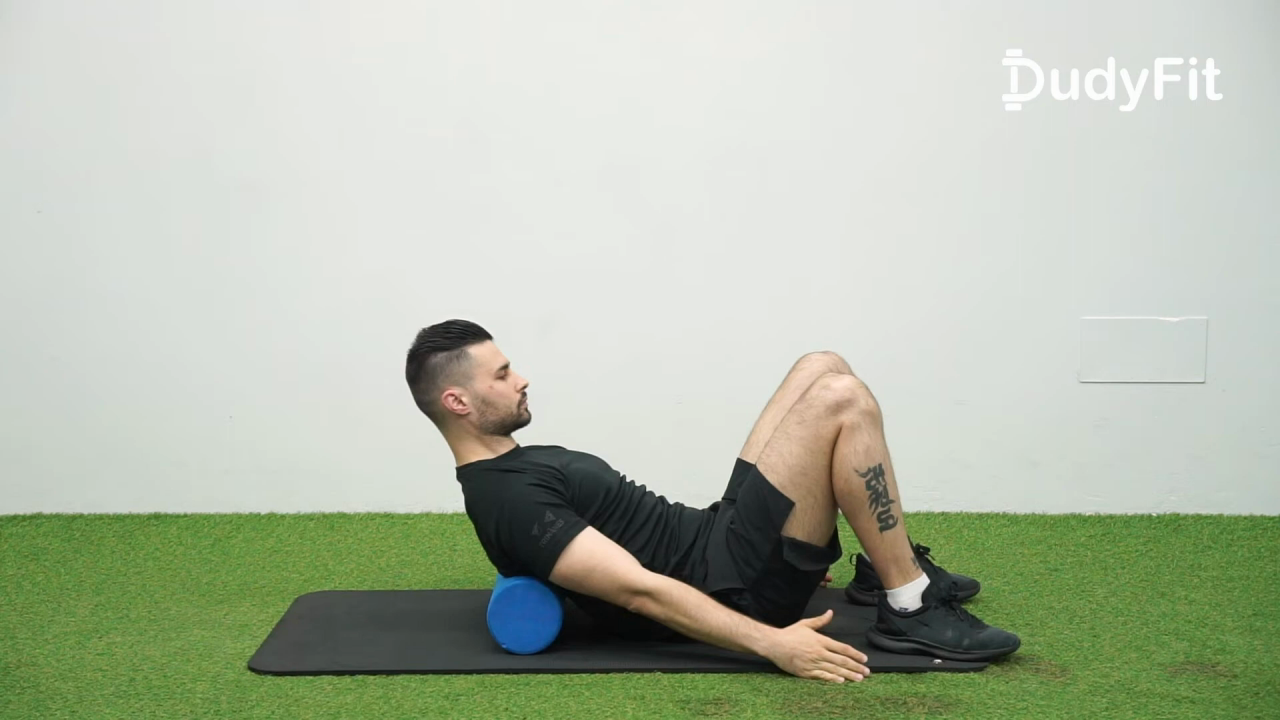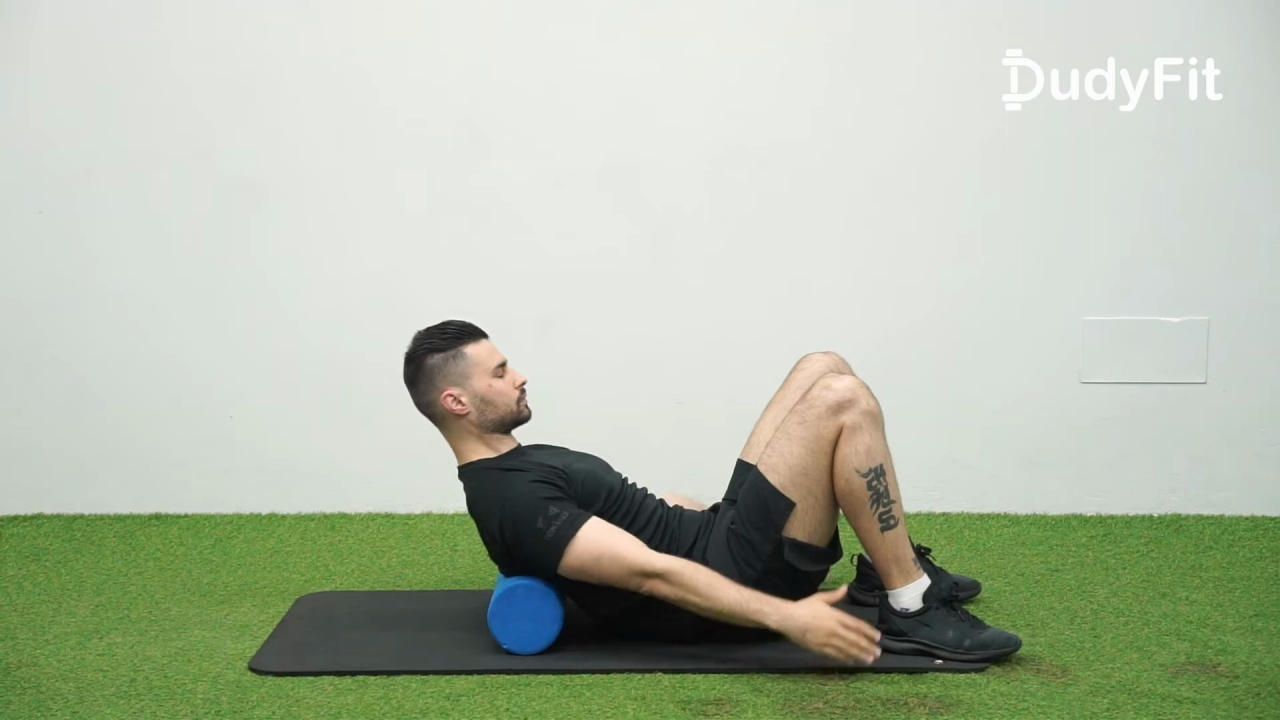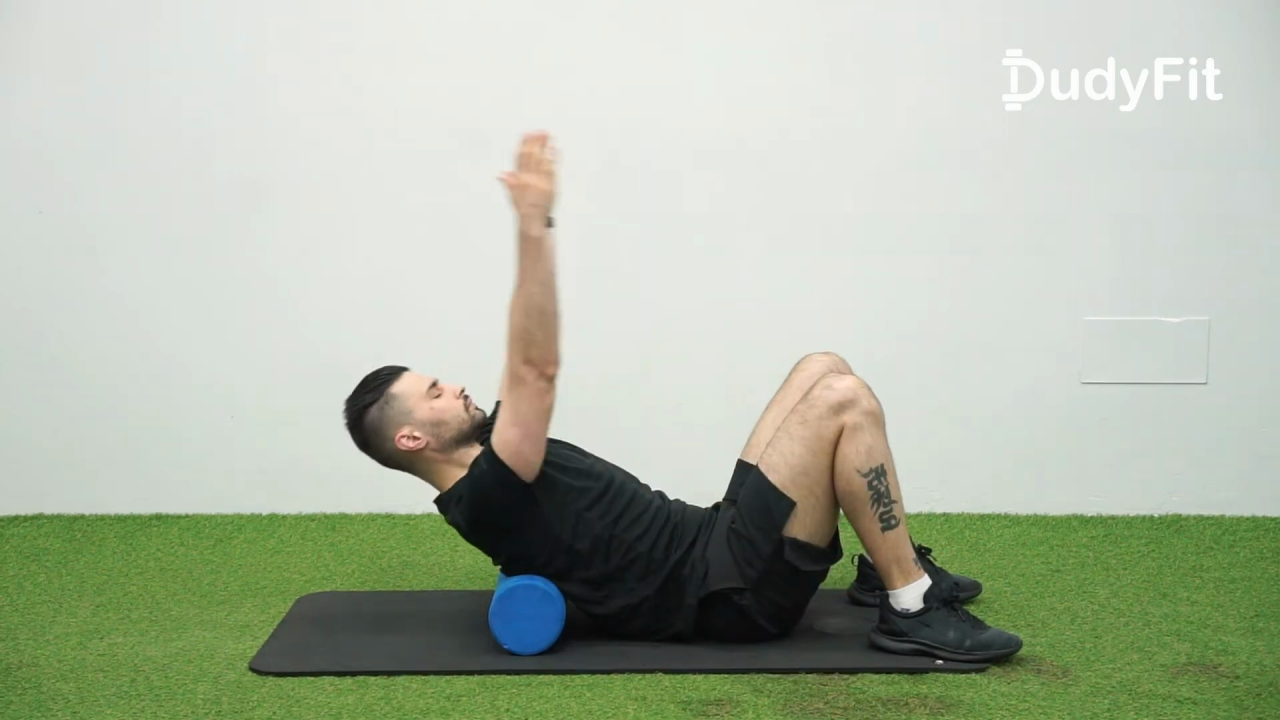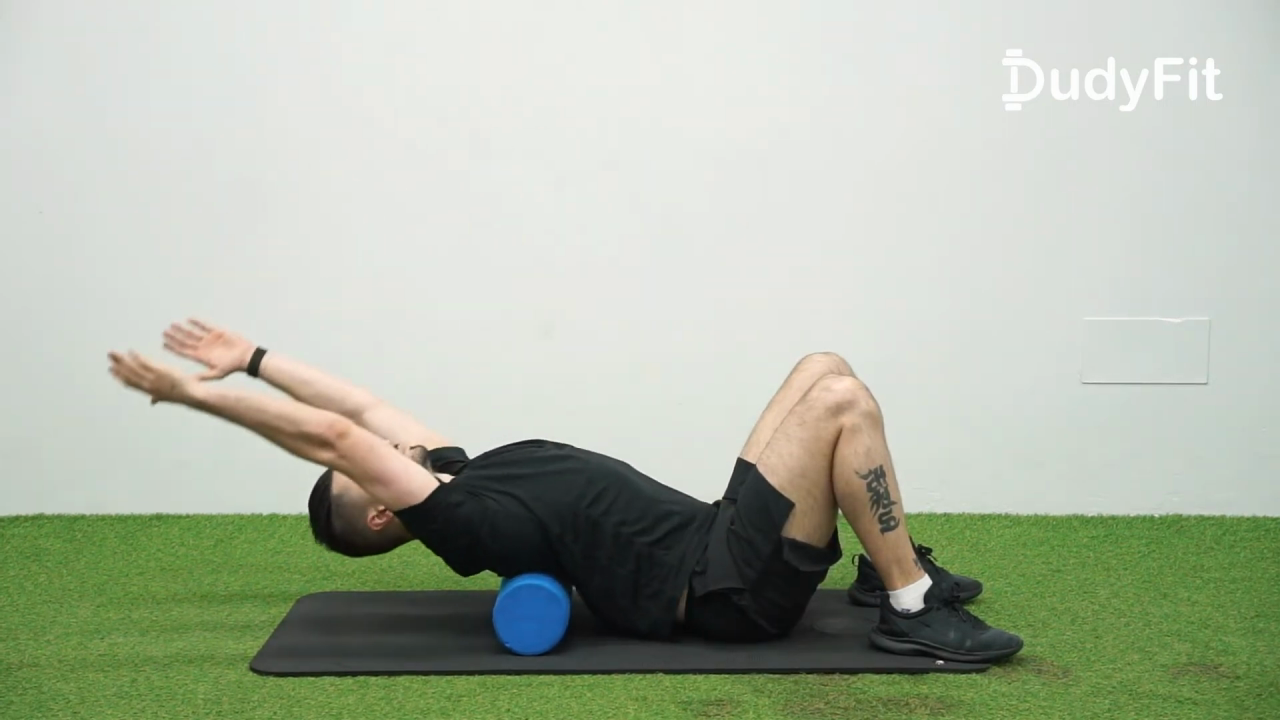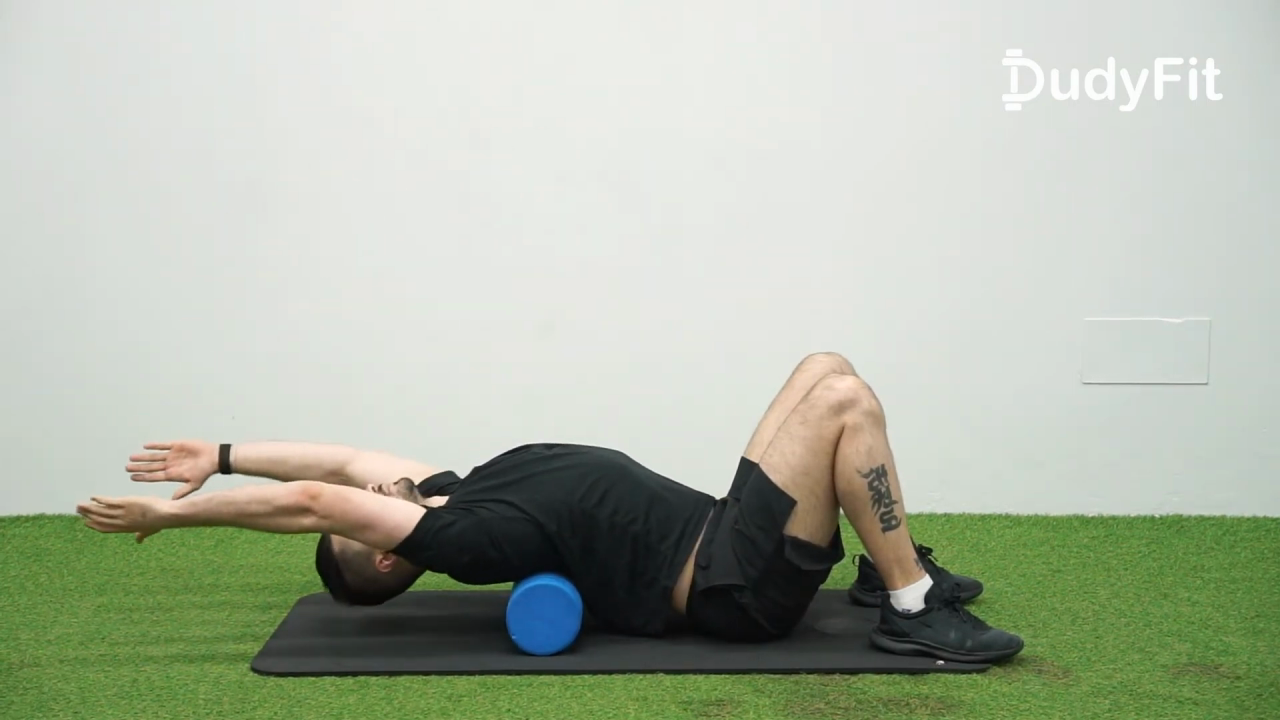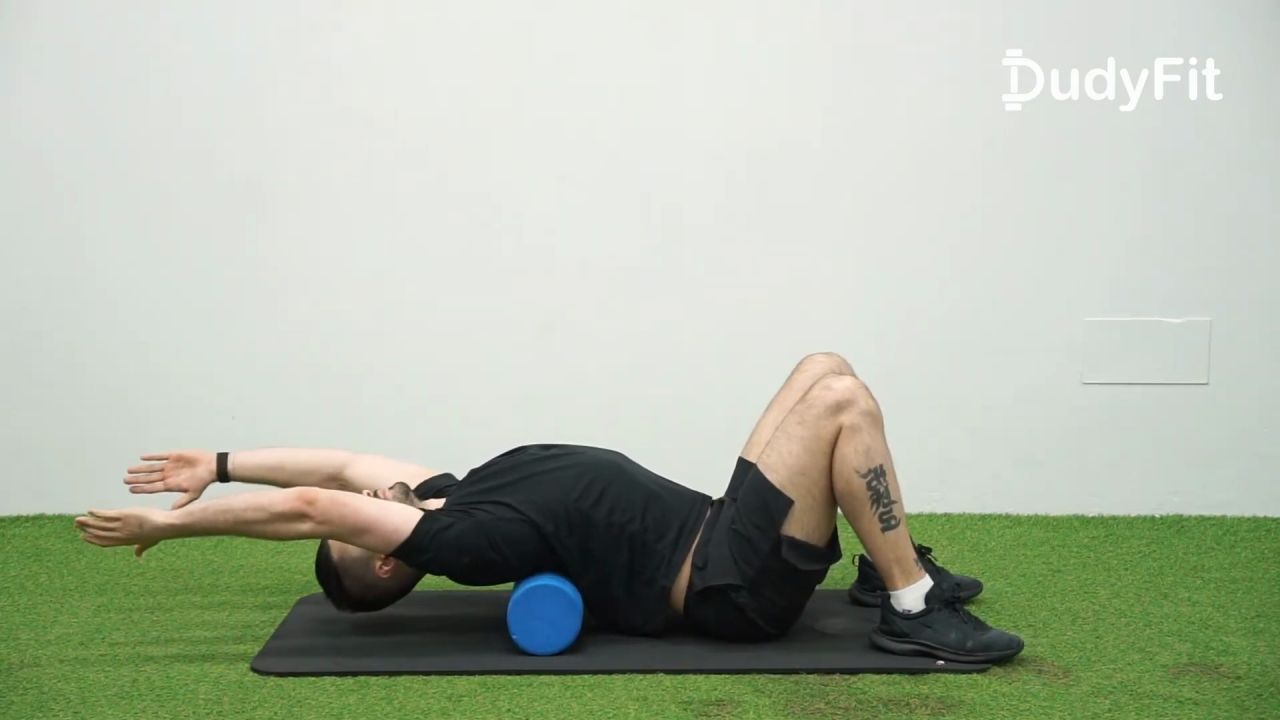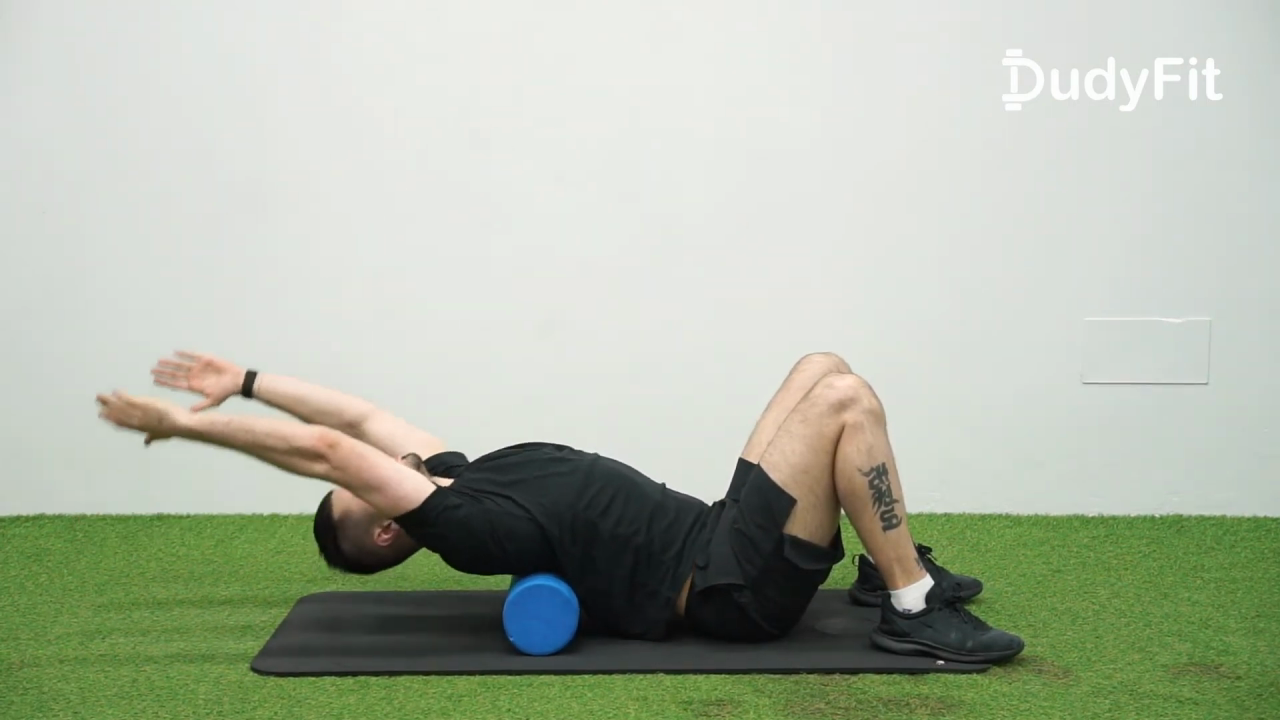
dt=0.7s
person 1, frame 1
left shoulder: (528, 466)
right shoulder: (508, 499)
right elbow: (641, 590)
right wrist: (772, 643)
left hip: (719, 541)
right hip: (735, 580)
left knee: (824, 370)
right knee: (842, 401)
left ankle: (890, 566)
right ankle: (911, 611)
person 1, frame 2
left shoulder: (523, 467)
right shoulder: (511, 499)
right elbow: (650, 573)
right wrist: (785, 616)
left hip: (719, 540)
right hip: (738, 573)
left knee: (823, 370)
right knee: (844, 401)
left ankle: (891, 567)
right ankle: (912, 609)
person 1, frame 3
left shoulder: (495, 462)
right shoulder: (489, 499)
left elbow: (532, 363)
right elbow: (534, 368)
left wrist: (535, 223)
right wrist: (533, 227)
left hip: (716, 550)
right hip: (729, 588)
left knee: (822, 372)
right knee: (845, 403)
left ankle: (896, 570)
right ankle: (912, 611)
person 1, frame 4
left shoulder: (458, 479)
right shoulder: (462, 520)
left elbow: (364, 409)
right elbow: (335, 436)
left wrist: (250, 359)
right wrist: (191, 393)
left hip: (713, 541)
right hip: (728, 587)
left knee: (825, 370)
right knee: (841, 401)
left ankle: (894, 572)
right ankle: (913, 610)
person 1, frame 5
left shoulder: (457, 496)
right shoulder: (463, 539)
left elbow: (343, 459)
right elbow: (317, 499)
left wrist: (217, 457)
right wrist: (171, 513)
left hip: (724, 540)
right hip: (735, 582)
left knee: (829, 371)
right knee: (846, 402)
left ankle: (894, 570)
right ankle: (913, 610)
person 1, frame 6
left shoulder: (453, 499)
right shoulder: (460, 540)
left elbow: (341, 465)
right elbow: (316, 505)
left wrist: (217, 464)
right wrist: (171, 521)
left hip: (720, 538)
right hip: (734, 582)
left knee: (826, 370)
right knee: (841, 402)
left ankle: (892, 569)
right ankle: (911, 609)
person 1, frame 7
left shoulder: (459, 482)
right shoulder: (464, 526)
left elbow: (362, 420)
right elbow: (330, 447)
left wrist: (239, 382)
right wrist: (186, 420)
left hip: (716, 544)
right hip: (731, 587)
left knee: (825, 371)
right knee: (845, 401)
left ankle: (893, 571)
right ankle: (915, 613)
